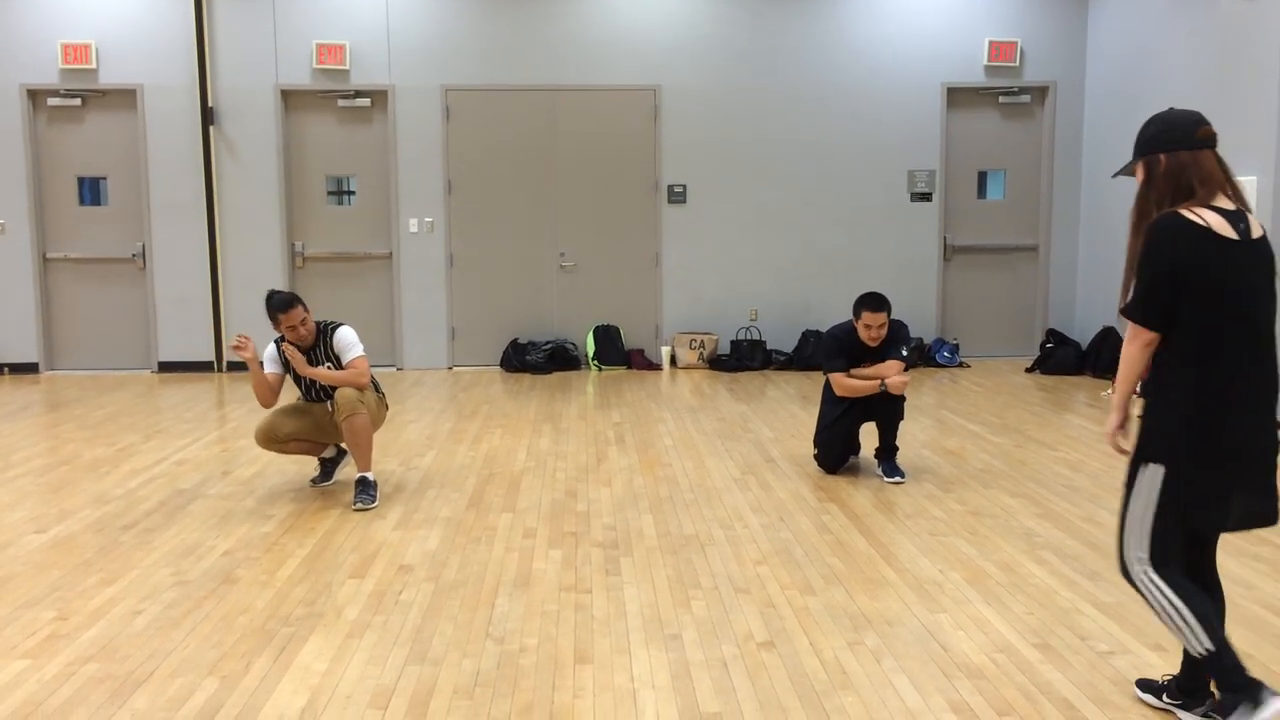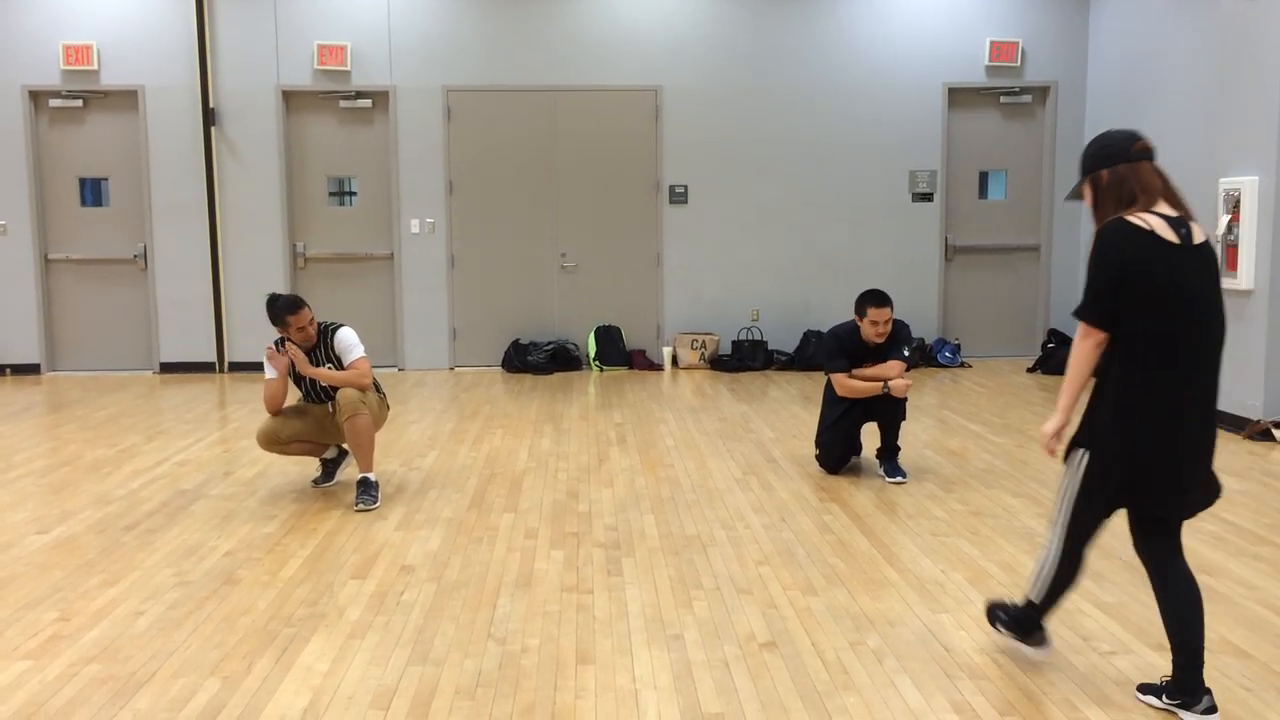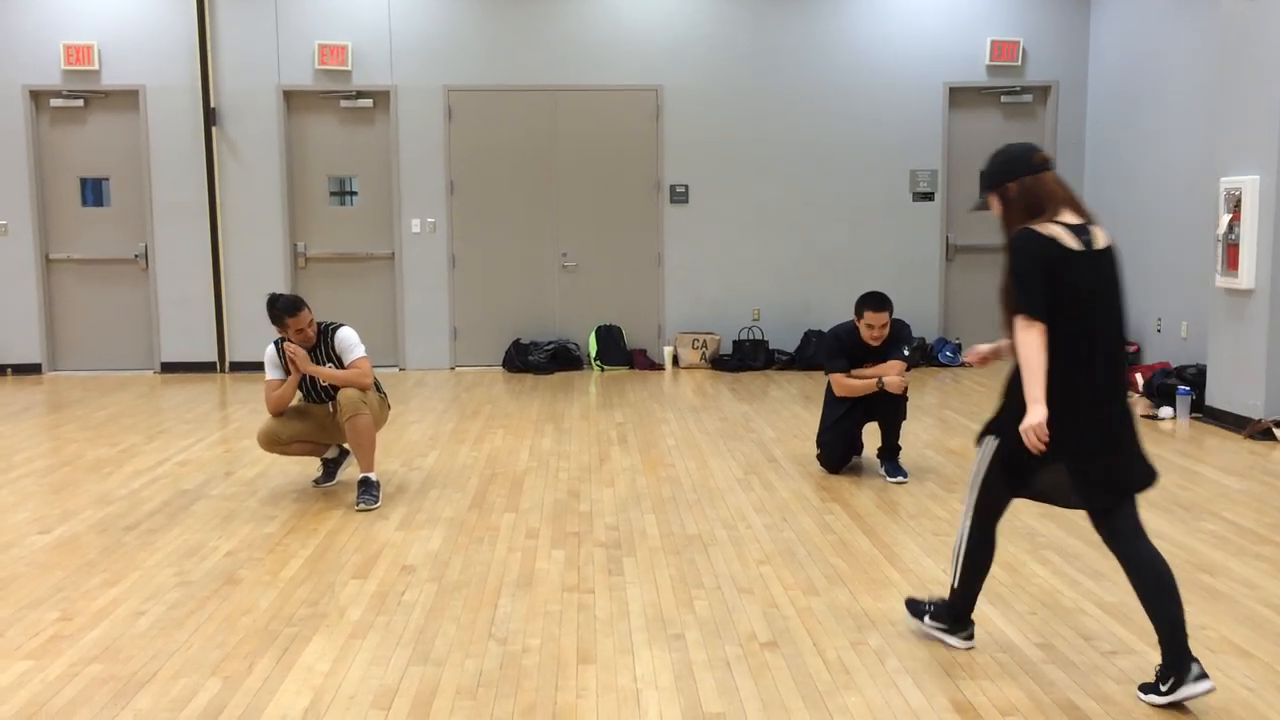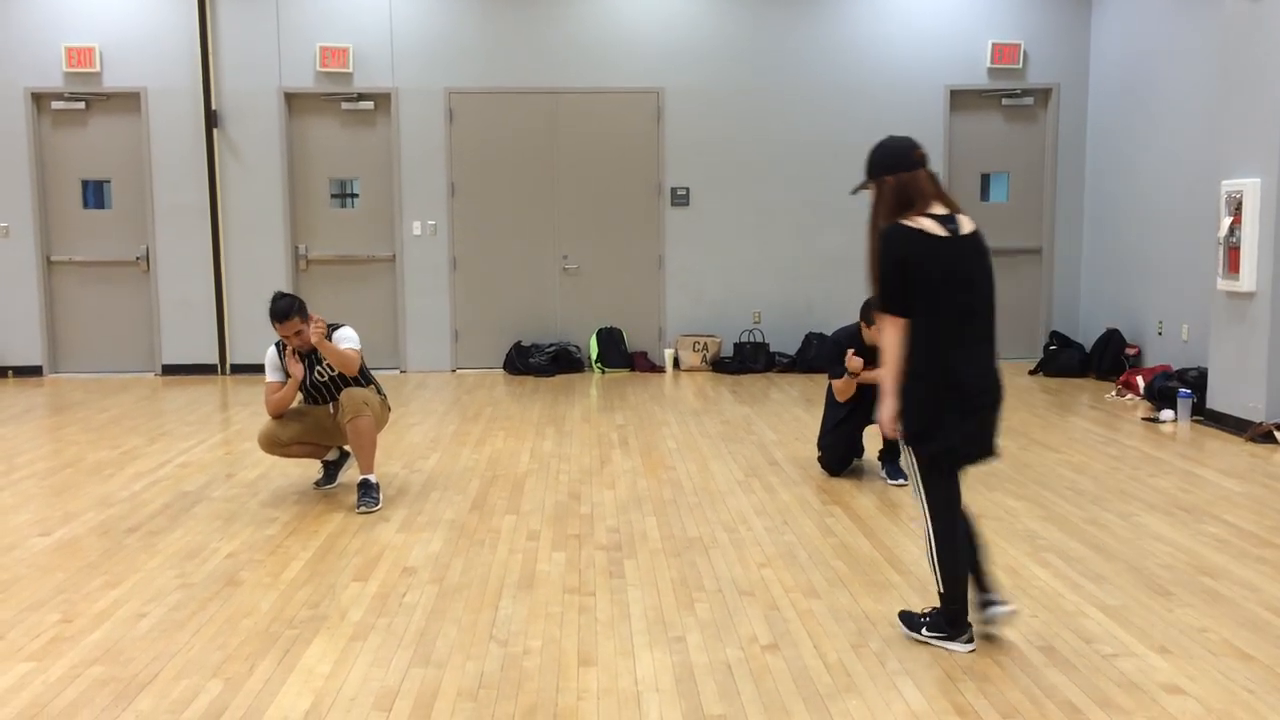
dt=0.3s
person 1, frame 1
left shoulder: (1171, 230)
left elbow: (1143, 333)
left wrist: (1118, 410)
left hip: (1188, 425)
left knee: (1143, 559)
right knee: (1186, 555)
person 1, frame 2
left shoulder: (1119, 236)
right shoulder: (1196, 238)
left elbow: (1094, 334)
right elbow: (1182, 333)
left wrist: (1060, 413)
left hip: (1129, 418)
right hip: (1186, 422)
left knee: (1073, 526)
right knee: (1162, 545)
left ankle: (1029, 621)
person 1, frame 3
left shoulder: (1030, 242)
right shoulder: (1098, 240)
left elbow: (1031, 323)
left wrist: (1033, 403)
right wrist: (1000, 348)
left hip: (1046, 413)
right hip: (1101, 412)
left knee: (983, 508)
right knee: (1125, 533)
left ankle: (955, 616)
right ankle: (1181, 666)
person 1, frame 4
left shoulder: (897, 238)
right shoulder: (969, 230)
left elbow: (895, 324)
right elbow: (981, 313)
left wrist: (889, 396)
left hip: (930, 390)
right hip: (976, 388)
left knee: (937, 499)
right knee: (940, 490)
left ankle: (953, 622)
right ankle: (986, 593)
person 2, frame 1
left shoulder: (339, 334)
right shoulder: (276, 350)
left elbow: (362, 378)
right elbow: (268, 400)
left wrist: (308, 370)
right wrist: (252, 362)
left hip: (363, 409)
right hip: (321, 414)
left knee: (346, 395)
right knee: (265, 434)
left ankle: (366, 479)
right ankle: (331, 455)
person 2, frame 2
left shoulder: (340, 335)
right shoulder: (277, 350)
left elbow: (365, 379)
right elbow: (272, 407)
left wrist: (310, 370)
right wrist: (281, 373)
left hip: (365, 408)
right hip: (320, 415)
left knee: (348, 396)
right knee: (267, 436)
left ankle: (368, 480)
right ankle: (331, 455)
person 2, frame 3
left shoulder: (340, 335)
right shoulder: (275, 352)
left elbow: (366, 379)
right elbow: (273, 408)
left wrist: (312, 368)
right wrist: (295, 376)
left hip: (366, 408)
right hip: (321, 414)
left knee: (349, 396)
right knee: (268, 436)
left ankle: (368, 479)
right ankle: (333, 454)
person 2, frame 4
left shoulder: (341, 333)
right shoulder: (276, 354)
left elbow: (352, 368)
right elbow: (273, 410)
left wrist: (320, 343)
right wrist: (295, 380)
left hip: (366, 408)
right hip: (321, 416)
left knee: (352, 397)
right knee: (268, 438)
left ankle: (368, 482)
right ankle: (334, 457)
person 3, frame 1
left shoulder: (899, 331)
right shoulder: (835, 337)
left elbow: (894, 371)
right elbow: (840, 387)
left wrist: (850, 372)
right wrist: (883, 384)
left hip: (880, 399)
right hip: (844, 400)
left knee: (893, 390)
right knee: (829, 462)
left ankle: (886, 457)
right ankle: (850, 443)
person 3, frame 2
left shoulder: (901, 331)
right shoulder: (836, 337)
left elbow: (894, 372)
right elbow: (842, 387)
left wrist: (852, 372)
right wrist: (886, 387)
left hip: (880, 399)
right hip: (845, 399)
left knee: (894, 393)
right knee: (830, 462)
left ankle: (888, 457)
right ankle: (851, 445)
person 3, frame 3
left shoulder: (900, 331)
right shoulder: (837, 337)
left elbow: (894, 371)
right elbow: (840, 387)
left wrist: (852, 373)
right wrist: (881, 383)
left hip: (882, 398)
right hip: (846, 400)
left knee: (895, 391)
right knee: (831, 462)
left ankle: (889, 458)
right ankle: (852, 444)
person 3, frame 4
right shoulder: (841, 340)
right elbow: (841, 395)
left wrist: (859, 376)
right wrist: (852, 374)
right hip: (848, 402)
right knee: (832, 465)
left ankle: (890, 459)
right ankle: (854, 450)
